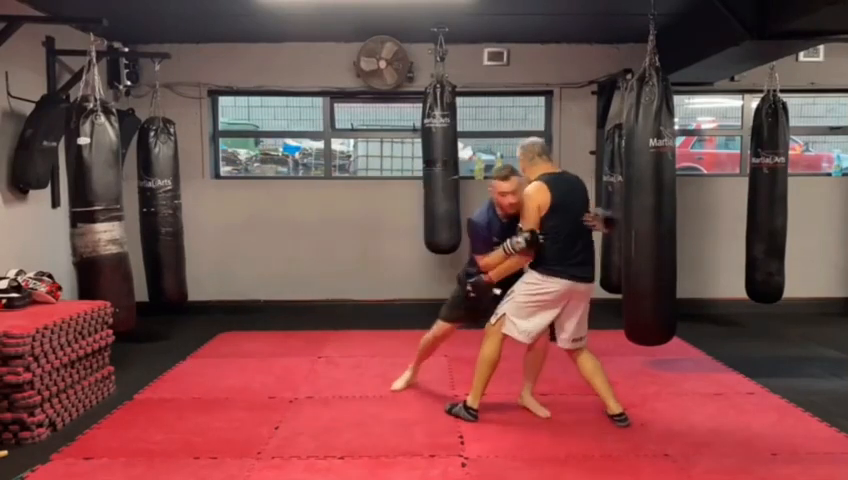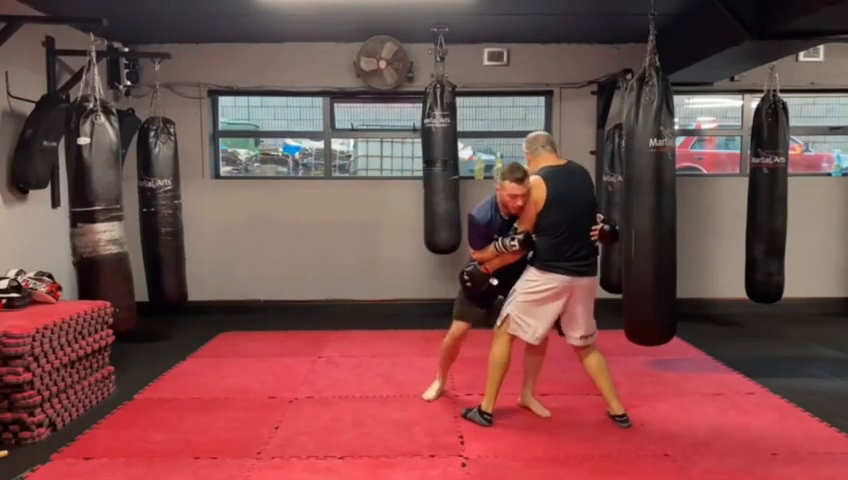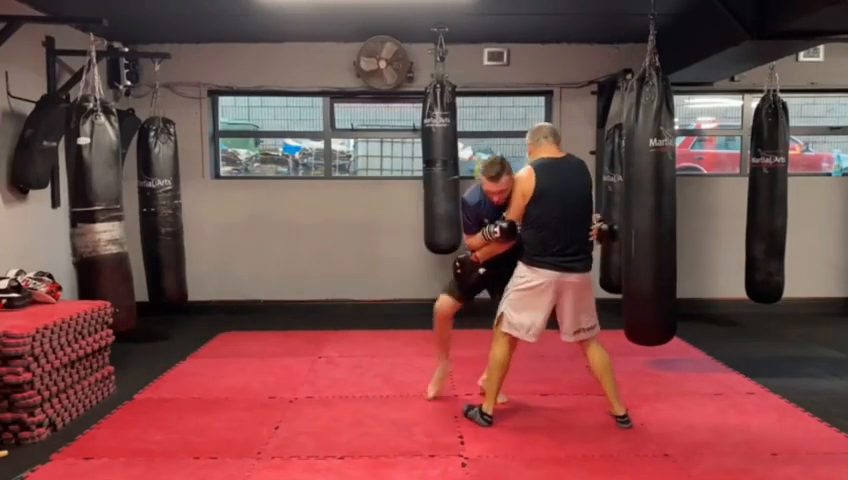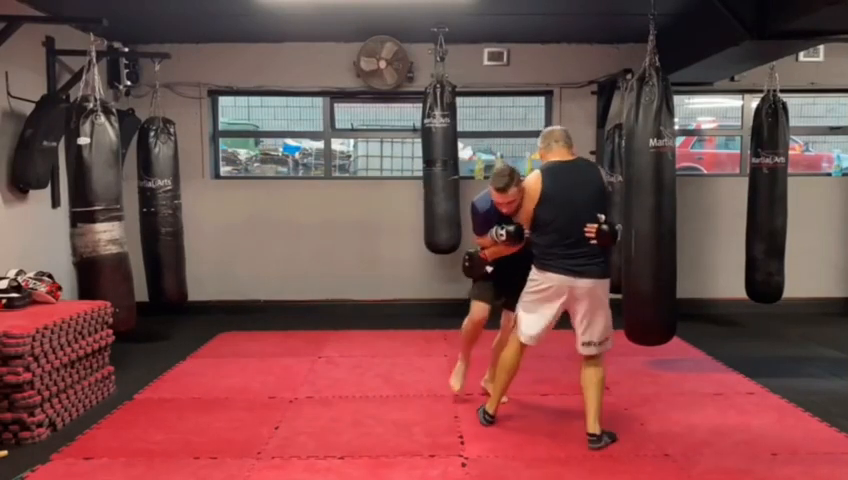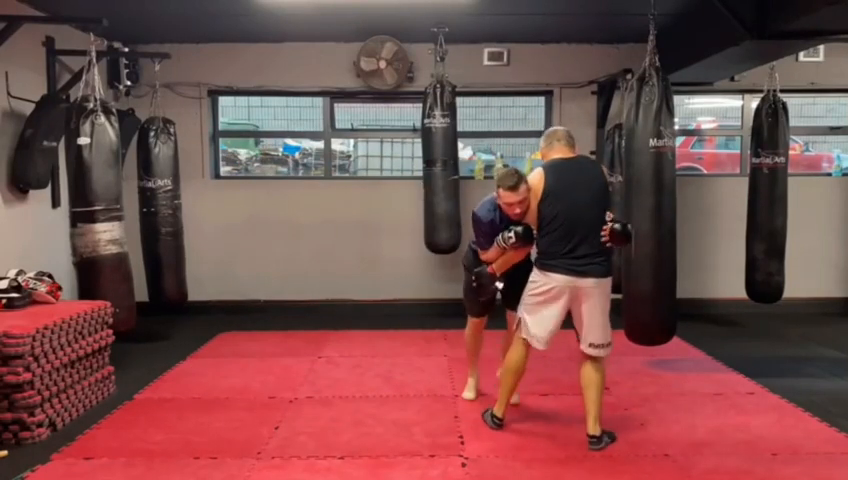
dt=0.4s
person 1, frame 1
left shoulder: (535, 191)
right shoulder: (577, 183)
left elbow: (527, 250)
left wrist: (488, 278)
left hip: (547, 279)
right hip: (581, 280)
left knee: (495, 331)
right knee: (577, 348)
left ankle: (472, 405)
right ankle: (616, 409)
person 1, frame 2
left shoulder: (537, 183)
right shoulder: (583, 175)
left wrist: (484, 269)
left hip: (547, 275)
right hip: (584, 275)
left knee: (503, 333)
right knee: (585, 345)
left ankle: (486, 409)
right ankle: (618, 411)
person 1, frame 3
left shoulder: (528, 175)
right shoulder: (581, 169)
left wrist: (476, 258)
left hip: (537, 270)
right hip: (578, 271)
left knee: (503, 334)
right knee: (588, 340)
left ankle: (487, 409)
right ankle: (620, 411)
person 1, frame 4
left shoulder: (536, 180)
right shoulder: (596, 173)
left hip: (548, 275)
right hip: (593, 278)
left knee: (517, 339)
right knee: (592, 354)
left ankle: (490, 410)
right ankle: (595, 430)
person 1, frame 5
left shoulder: (539, 177)
right shoulder: (599, 171)
left wrist: (492, 271)
left hip: (551, 275)
right hip: (595, 276)
left knee: (521, 340)
right knee: (592, 353)
left ankle: (498, 413)
right ankle: (595, 431)
person 2, frame 1
right shoulder: (480, 221)
right elbow: (485, 264)
left hip: (512, 281)
right knee: (439, 332)
left ankle: (525, 394)
right ankle: (412, 372)
person 2, frame 2
right shoulder: (480, 216)
right elbow: (478, 255)
right wrist: (502, 245)
left hip: (518, 273)
right hip: (484, 274)
right knee: (457, 332)
left ankle: (527, 394)
right ankle: (440, 381)
person 2, frame 3
right shoulder: (472, 200)
right elbow: (471, 243)
right wrist: (489, 233)
left hip: (512, 262)
right knee: (443, 308)
right ankle: (442, 367)
person 2, frame 4
right shoulder: (481, 205)
right elbow: (481, 242)
right wrist: (495, 236)
left hip: (521, 263)
right hip: (491, 263)
left knee: (511, 326)
right knee: (479, 315)
left ankle: (490, 378)
right ankle: (462, 360)
person 2, frame 5
right shoulder: (483, 214)
right elbow: (487, 256)
right wrist: (503, 242)
left hip: (518, 264)
right hip: (481, 263)
right knee: (476, 322)
right ankle: (473, 378)
